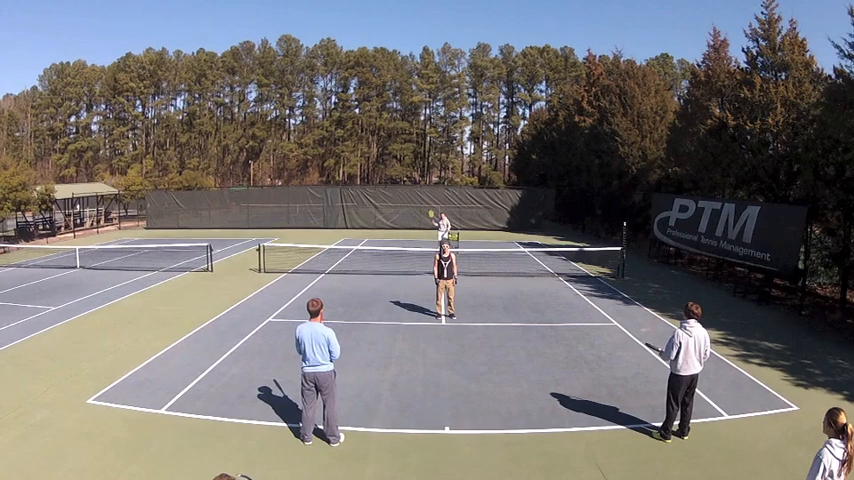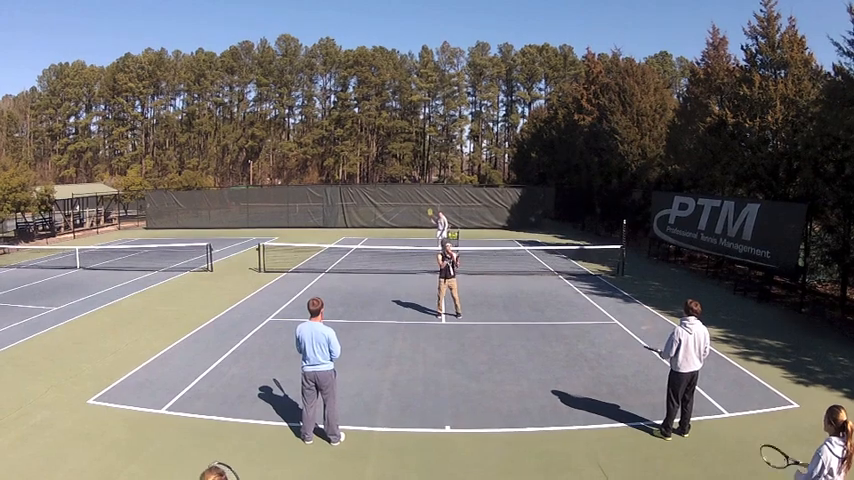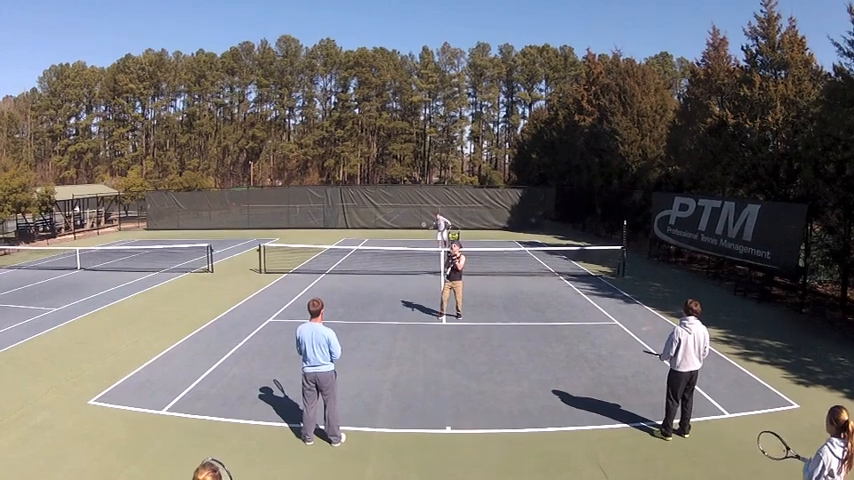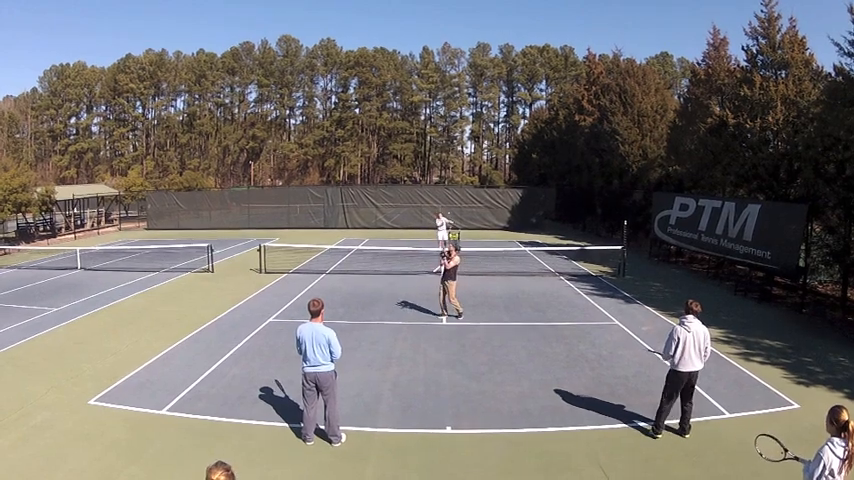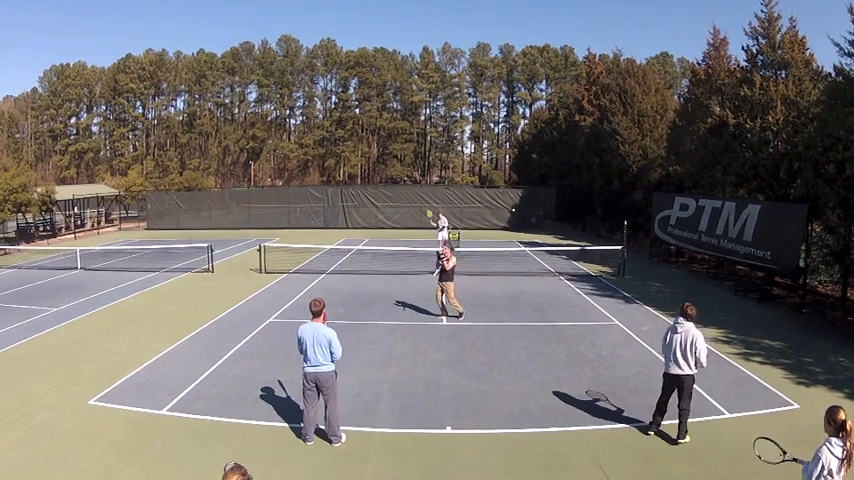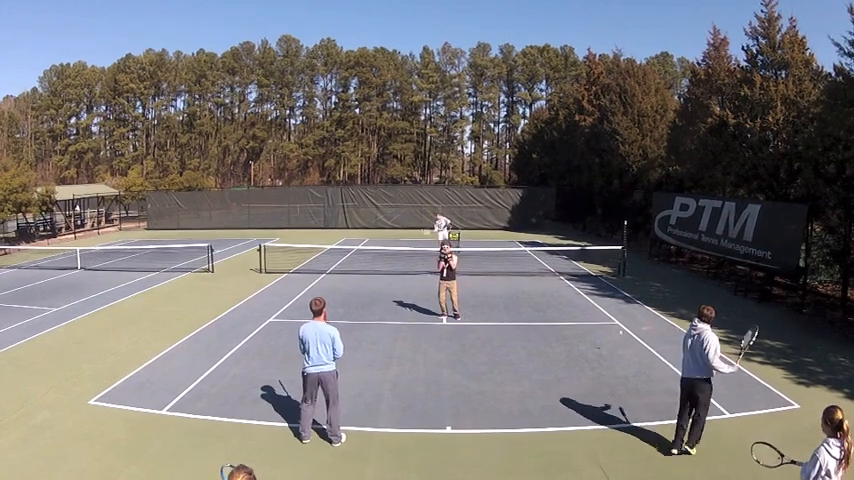
dt=0.5s
person 1, frame 1
left shoulder: (300, 329)
right shoulder: (327, 332)
left elbow: (299, 351)
right elbow: (336, 355)
left hip: (307, 372)
right hip: (325, 372)
left knee: (308, 405)
right knee: (329, 406)
left ankle: (306, 436)
right ankle: (334, 438)
person 1, frame 2
left shoulder: (300, 329)
right shoulder: (328, 331)
left elbow: (299, 350)
right elbow: (336, 354)
left hip: (307, 371)
right hip: (325, 372)
left knee: (308, 405)
right knee: (330, 405)
left ankle: (307, 435)
right ankle: (334, 437)
person 1, frame 3
left shoulder: (300, 330)
right shoulder: (328, 332)
left elbow: (299, 351)
right elbow: (336, 355)
left hip: (308, 372)
right hip: (326, 372)
left knee: (309, 405)
right knee: (331, 406)
left ankle: (308, 436)
right ankle: (335, 437)
person 1, frame 4
left shoulder: (300, 330)
right shoulder: (328, 332)
left elbow: (299, 351)
right elbow: (337, 355)
left hip: (308, 372)
right hip: (326, 373)
left knee: (309, 405)
right knee: (331, 406)
left ankle: (308, 436)
right ankle: (335, 438)
person 1, frame 5
left shoulder: (302, 329)
right shoulder: (329, 333)
left elbow: (301, 350)
right elbow: (337, 356)
left hip: (308, 372)
right hip: (326, 373)
left knee: (309, 406)
right knee: (331, 406)
left ankle: (308, 436)
right ankle: (335, 437)
person 1, frame 6
left shoulder: (303, 329)
right shoulder: (332, 331)
left elbow: (302, 351)
right elbow: (338, 353)
left hip: (310, 372)
right hip: (328, 372)
left knee: (307, 403)
right knee: (333, 405)
left ankle: (304, 434)
right ankle: (335, 437)
person 2, frame 1
left shoulder: (679, 333)
right shoulder: (703, 333)
left elbow: (669, 355)
right elbow: (706, 355)
left wrist: (661, 353)
left hip: (679, 374)
right hip: (695, 374)
left knee: (673, 404)
right knee: (688, 403)
left ankle: (665, 433)
right ankle: (684, 431)
person 2, frame 2
left shoulder: (679, 330)
right shoulder: (703, 330)
left elbow: (669, 353)
right elbow: (706, 352)
left wrist: (661, 354)
left hip: (680, 371)
right hip: (695, 371)
left knee: (673, 402)
right knee: (688, 400)
left ankle: (666, 431)
right ankle: (684, 429)
person 2, frame 3
left shoulder: (679, 330)
right shoulder: (703, 330)
left elbow: (669, 352)
right elbow: (705, 352)
left wrist: (662, 357)
left hip: (678, 371)
right hip: (694, 370)
left knee: (672, 401)
right knee: (688, 400)
left ankle: (667, 431)
right ankle: (684, 429)
person 2, frame 4
left shoulder: (678, 329)
right shoulder: (704, 330)
left elbow: (667, 352)
right elbow: (707, 353)
left wrist: (665, 357)
left hip: (678, 370)
right hip: (694, 371)
left knee: (667, 400)
right knee: (687, 401)
left ankle: (658, 429)
right ankle: (685, 429)
person 2, frame 5
left shoulder: (670, 330)
right shoulder: (696, 334)
left elbow: (664, 351)
right elbow: (701, 359)
right wrist: (696, 366)
left hip: (670, 372)
right hip: (687, 375)
left knee: (663, 400)
right knee: (684, 406)
left ankle: (653, 426)
right ankle: (682, 435)
person 2, frame 6
left shoulder: (689, 333)
right shoulder: (710, 337)
right elbow: (714, 363)
right wrist: (731, 368)
left hip: (686, 378)
right hip: (702, 381)
left knee: (684, 413)
right knee: (700, 414)
left ankle: (676, 445)
right ankle: (690, 444)
